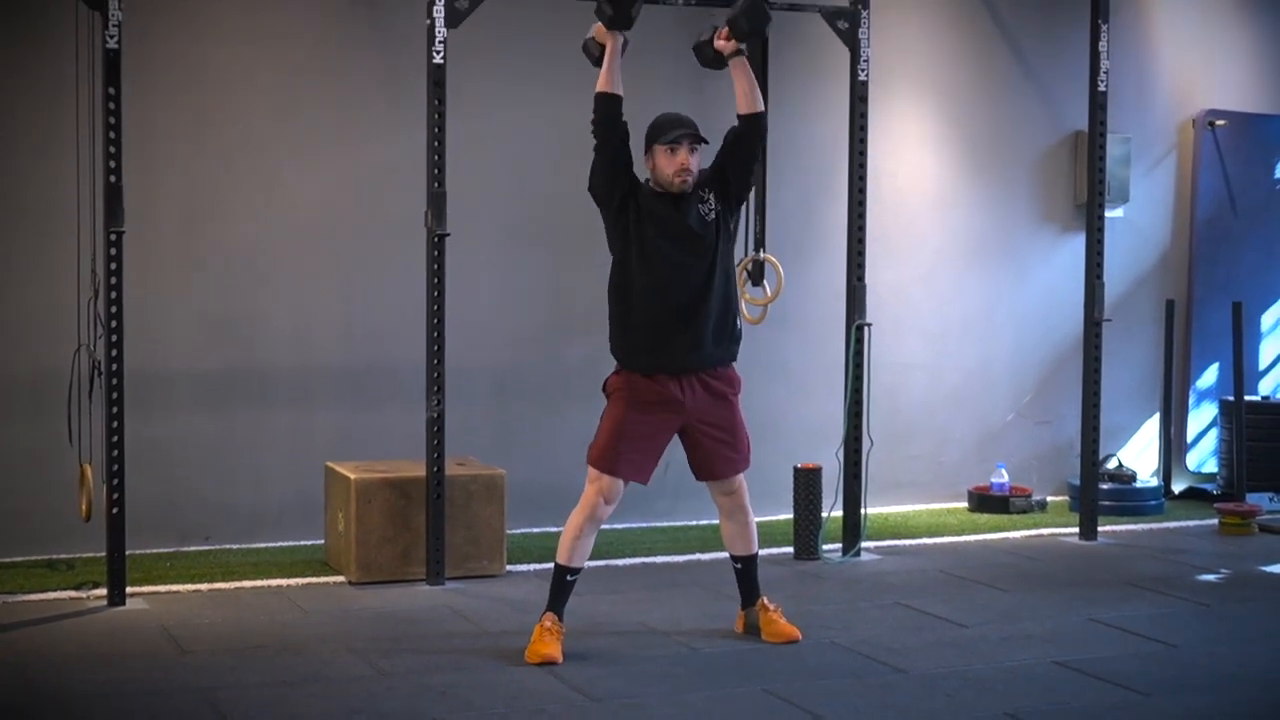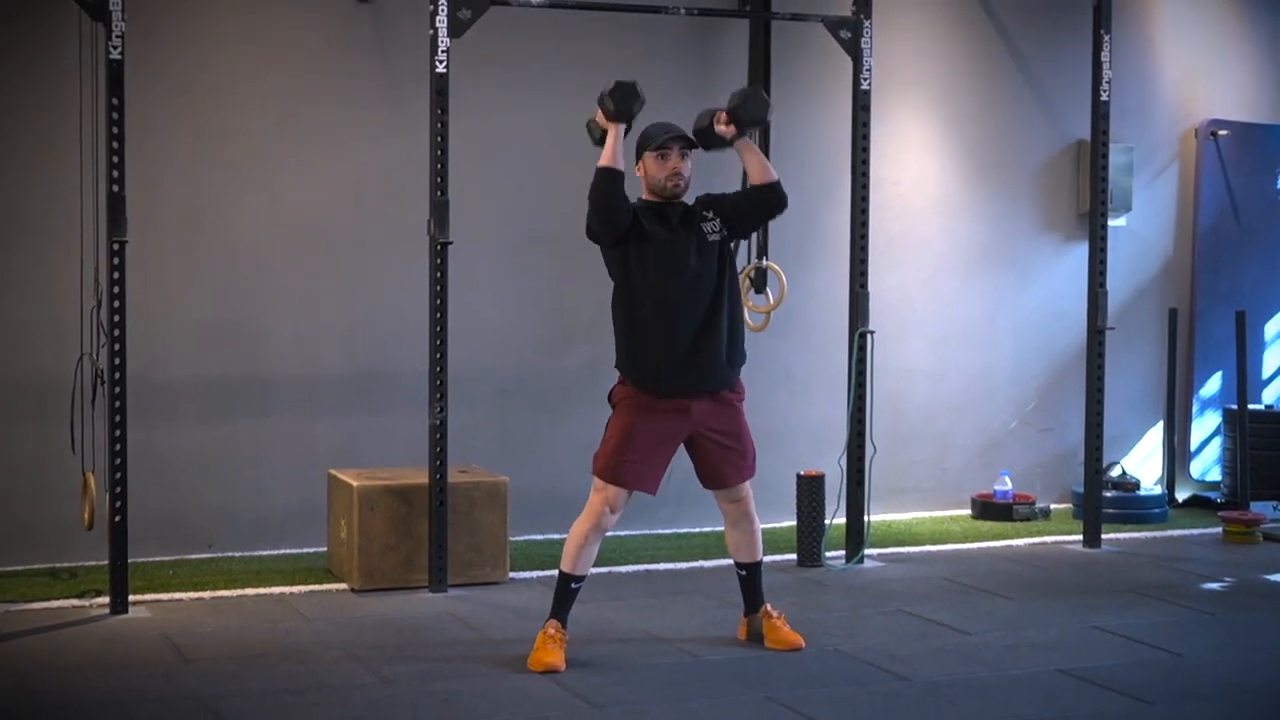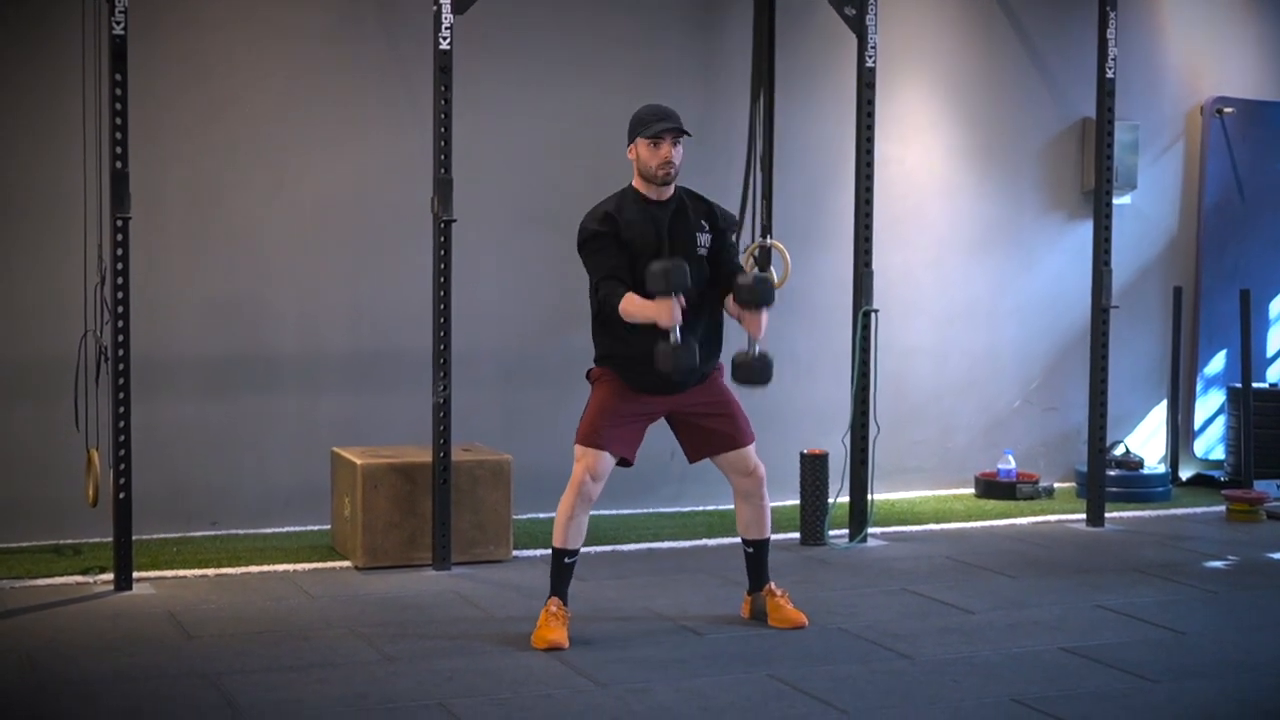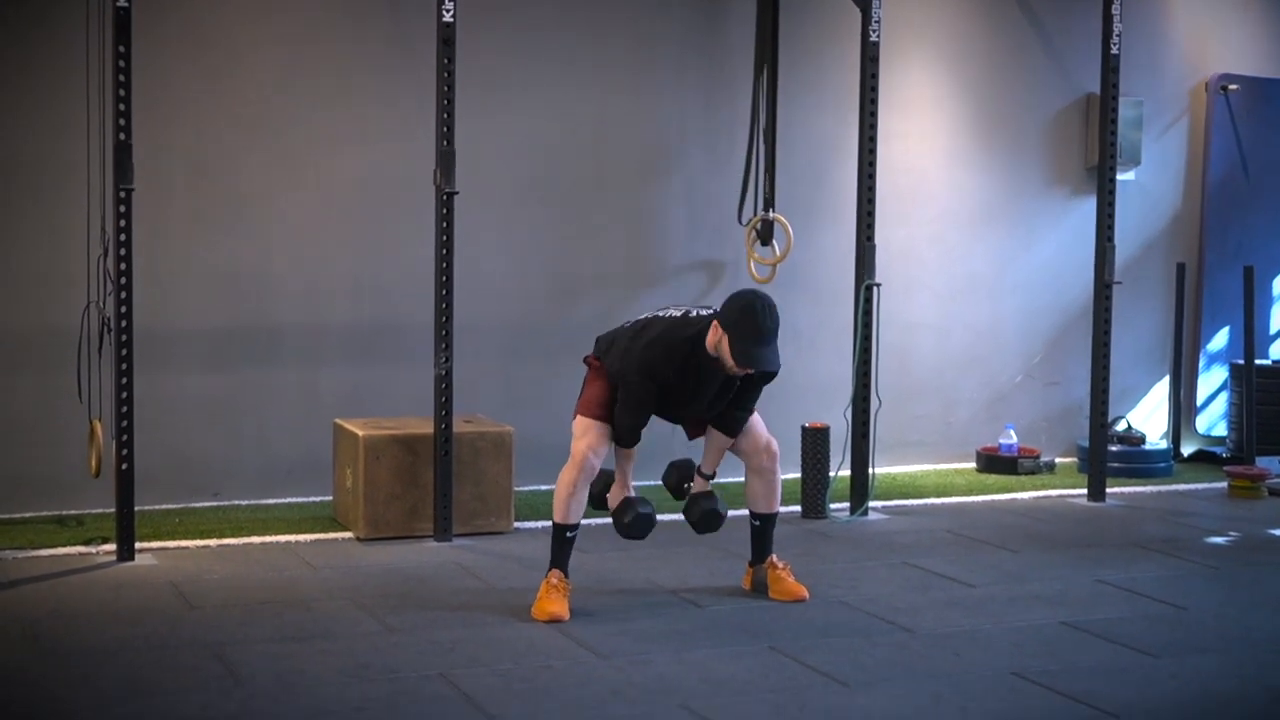
dt=0.5s
person 1, frame 1
left shoulder: (719, 198)
right shoulder: (626, 203)
left elbow: (750, 133)
right elbow: (608, 133)
left wrist: (737, 60)
right wrist: (611, 50)
left hip: (712, 381)
right hip: (643, 383)
left knee: (734, 497)
right knee: (599, 499)
left ankle: (754, 609)
right ankle: (551, 620)
person 1, frame 2
left shoulder: (713, 215)
right shoulder: (627, 221)
left elbow: (772, 198)
right elbow: (603, 203)
left wrist: (740, 139)
right wrist: (613, 134)
left hip: (718, 394)
right hip: (649, 397)
left knee: (741, 505)
right knee: (602, 507)
left ankle: (756, 614)
right ankle: (555, 626)
person 1, frame 3
left shoulder: (709, 216)
right shoulder: (606, 221)
left elbow: (727, 285)
right elbow: (612, 296)
left wrist: (748, 307)
right wrist: (653, 310)
left hip: (698, 375)
right hip: (626, 376)
left knee: (751, 475)
right knee: (586, 479)
left ankle: (761, 593)
right ankle: (556, 605)
person 1, frame 4
left shoulder: (760, 362)
right shoulder: (654, 350)
left elbow: (729, 419)
right elbow: (628, 423)
left wrist: (704, 476)
right wrist: (622, 485)
right hip: (616, 369)
left knee: (765, 450)
right knee: (586, 453)
left ankle: (763, 565)
right ankle: (557, 577)
